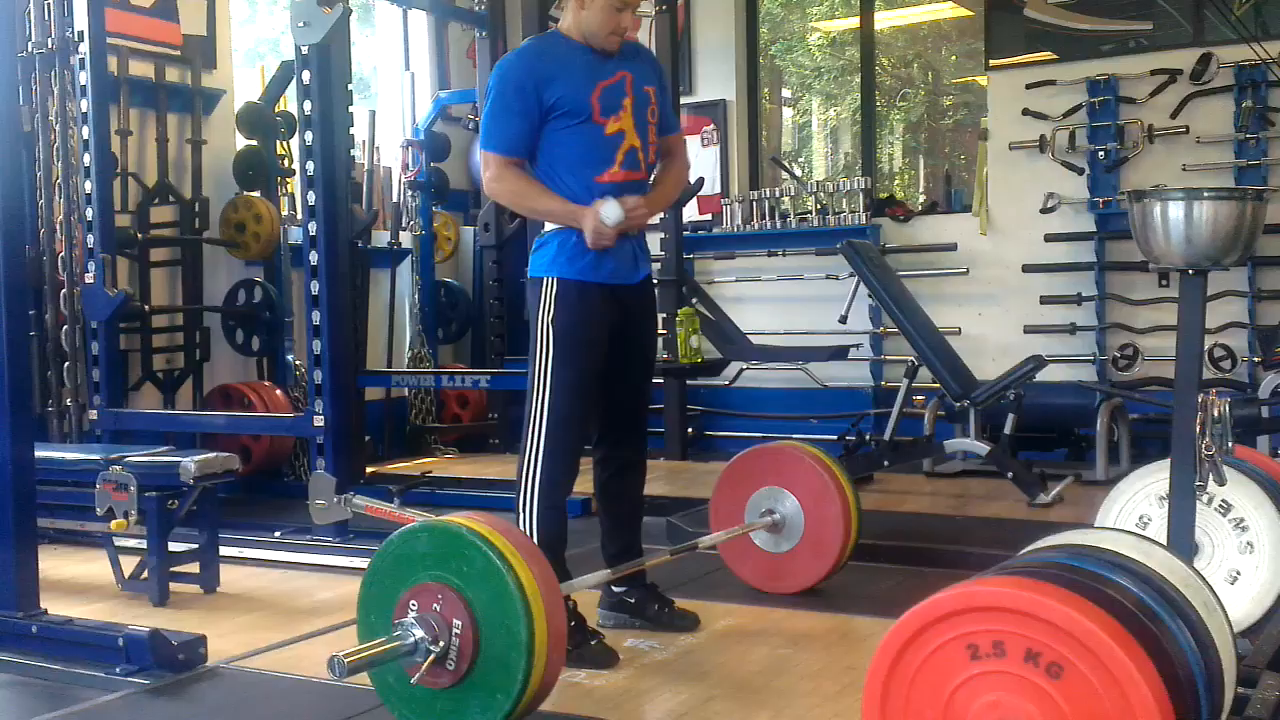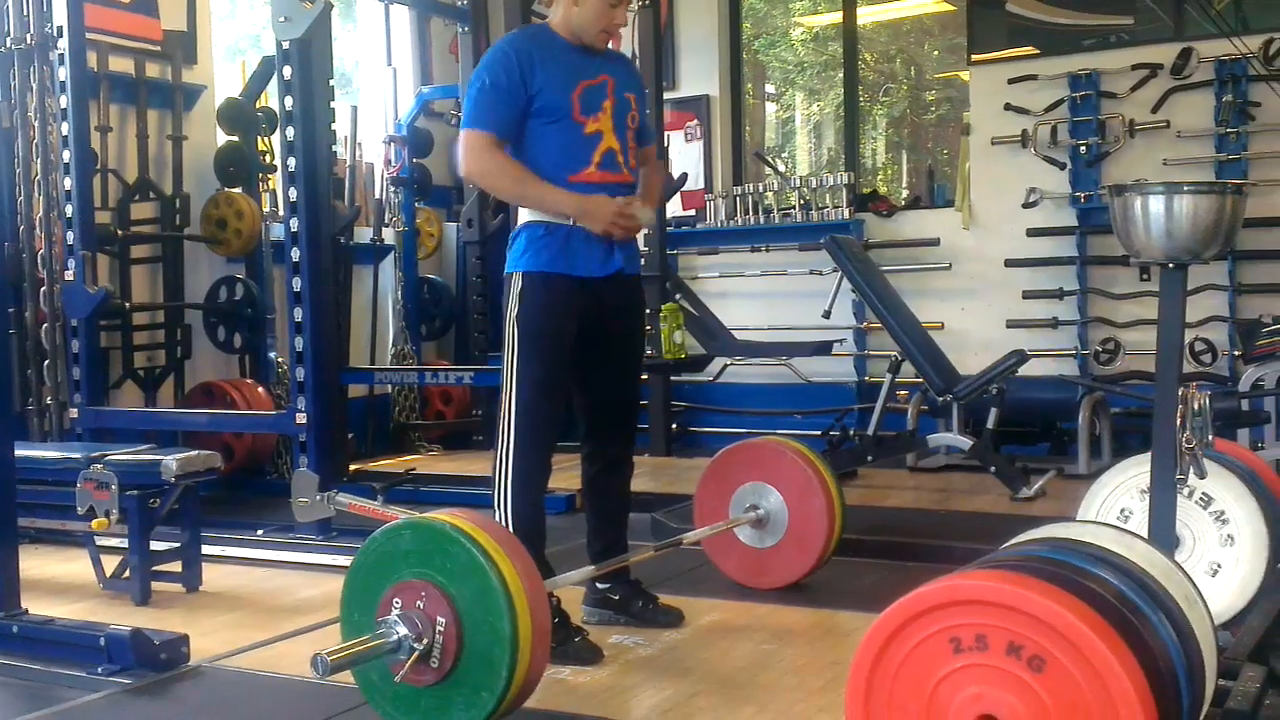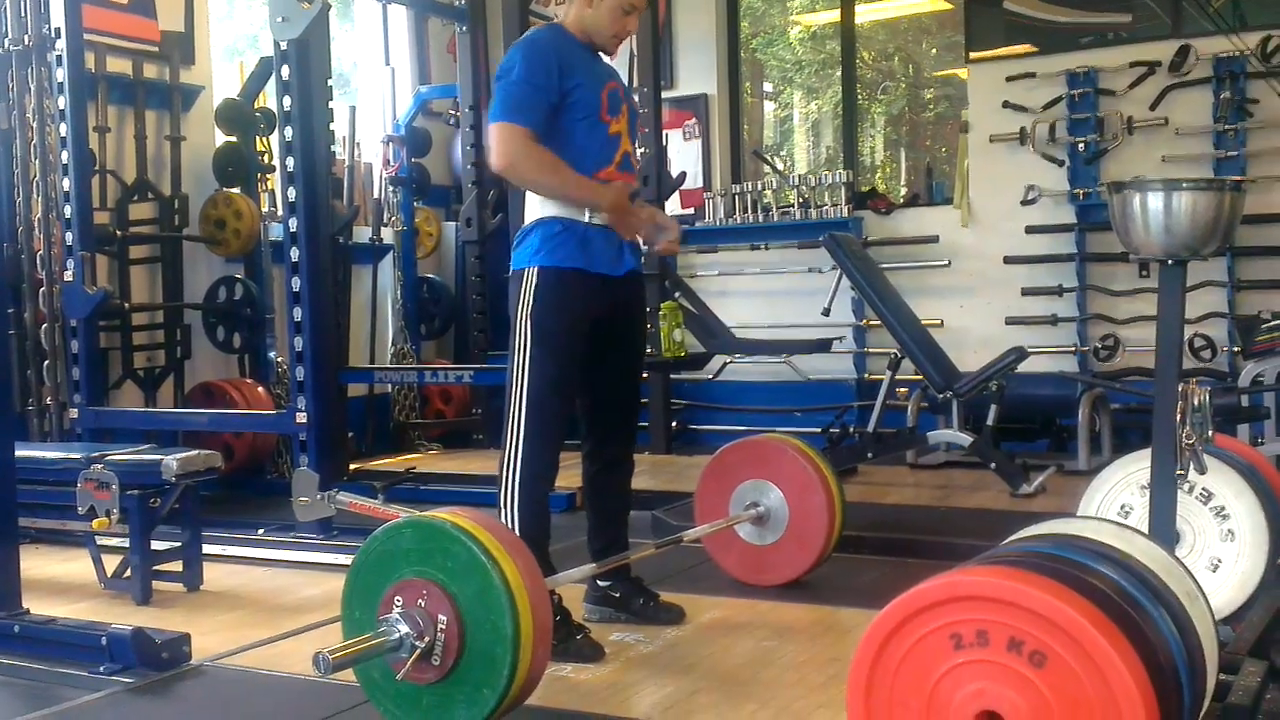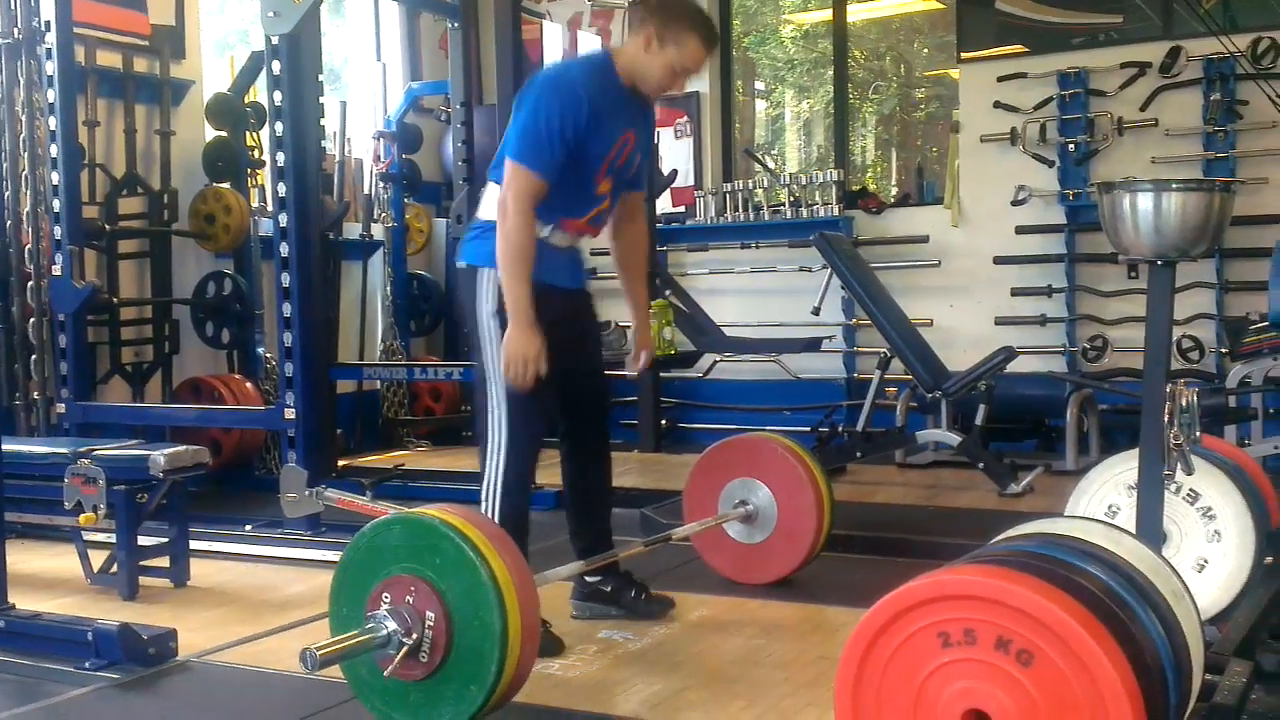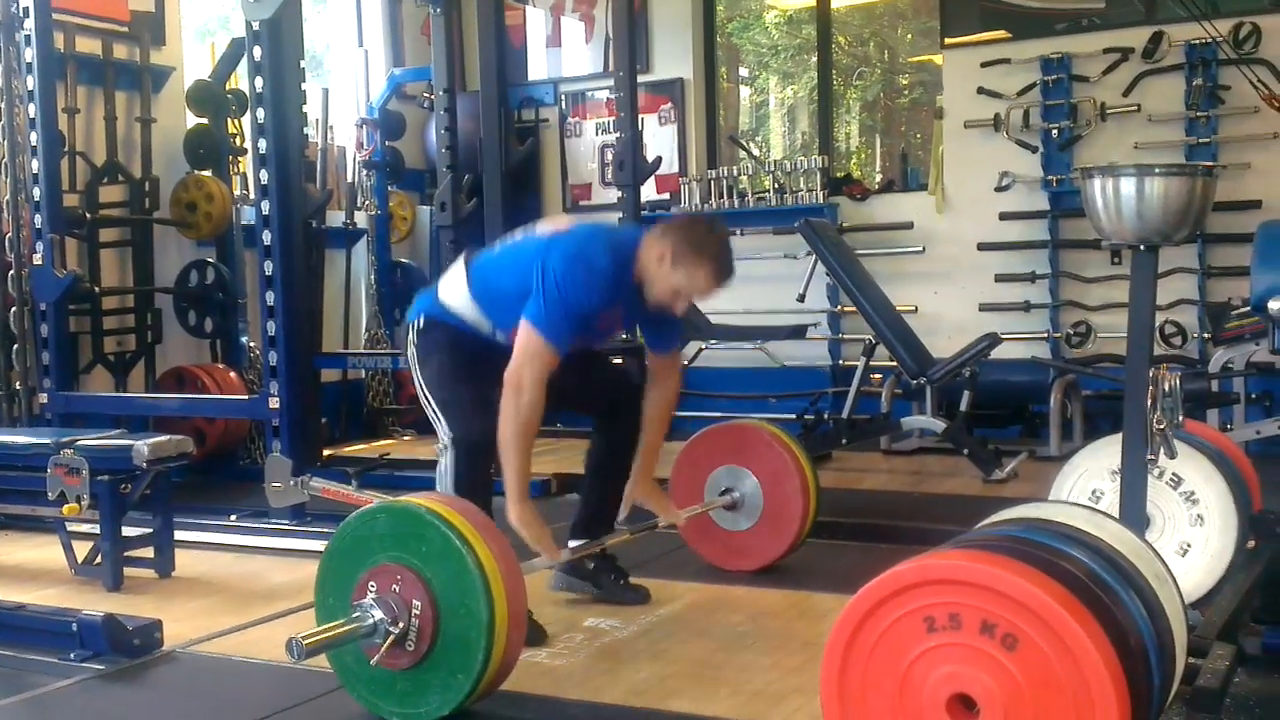
dt=0.5s
person 1, frame 1
left shoulder: (643, 66)
right shoulder: (528, 67)
left elbow: (674, 158)
right elbow: (497, 174)
left wrist: (649, 205)
right wrist: (576, 218)
left hip: (632, 272)
right hip: (570, 274)
left knee: (625, 435)
right knee: (556, 440)
left ankle: (625, 587)
person 1, frame 2
left shoulder: (623, 72)
right shoulder: (518, 56)
left elbow: (649, 163)
right elbow: (476, 159)
left wrist: (642, 208)
right wrist: (579, 208)
left hip: (618, 271)
right hip: (547, 269)
left knee: (614, 432)
right knee: (530, 437)
left ankle: (610, 584)
person 1, frame 3
left shoulder: (606, 75)
right shoulder: (539, 54)
right elbow: (508, 154)
left wrist: (645, 216)
right wrist: (606, 201)
left hip: (617, 268)
right hip: (555, 266)
left knee: (614, 431)
right knee: (537, 433)
left ankle: (610, 581)
person 1, frame 4
left shoulder: (639, 111)
right shoulder: (566, 89)
left elbow: (630, 216)
right elbow: (516, 202)
left wrist: (640, 315)
right wrist: (520, 322)
left hip: (562, 272)
right hip: (504, 266)
left knee: (589, 425)
right knee: (518, 427)
left ankle: (598, 577)
person 1, frame 5
left shoulder: (663, 277)
right shoulder: (581, 265)
left elbow: (662, 380)
right elbow: (522, 384)
left wrist: (643, 477)
right wrist: (518, 501)
left hip: (509, 331)
right hip: (445, 327)
left knee: (624, 400)
right knee: (469, 438)
left ankle: (585, 557)
